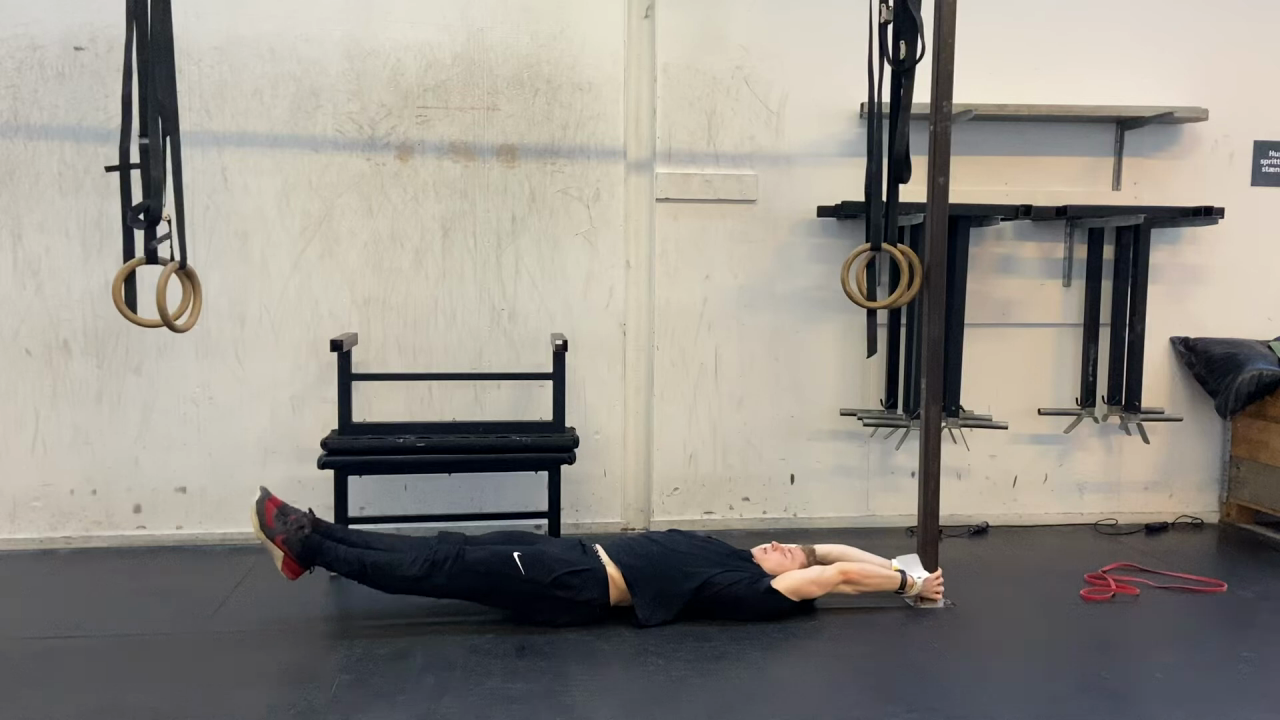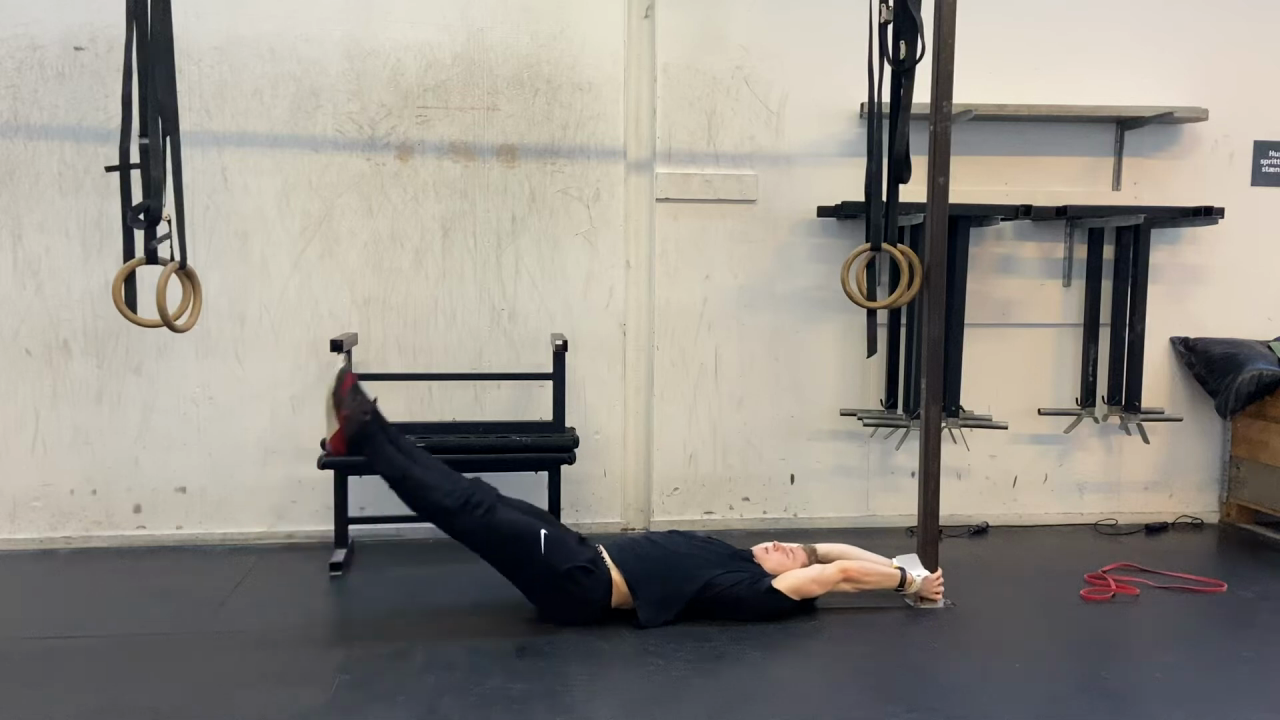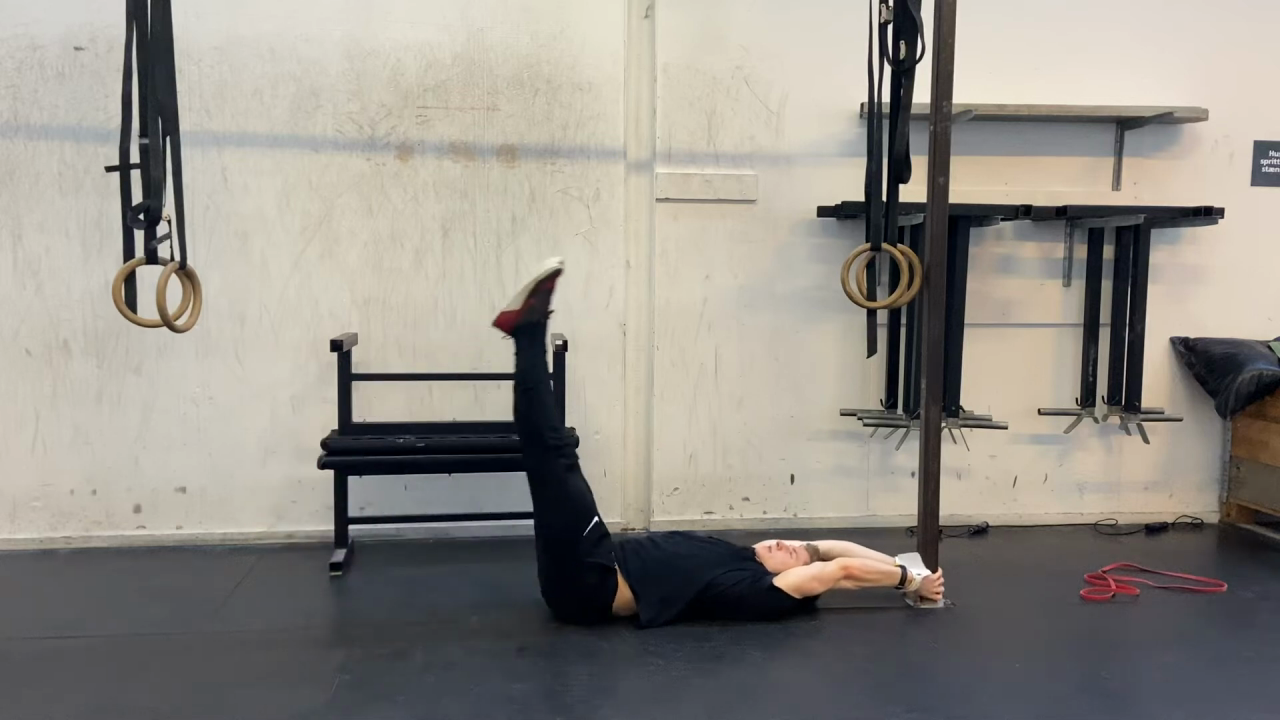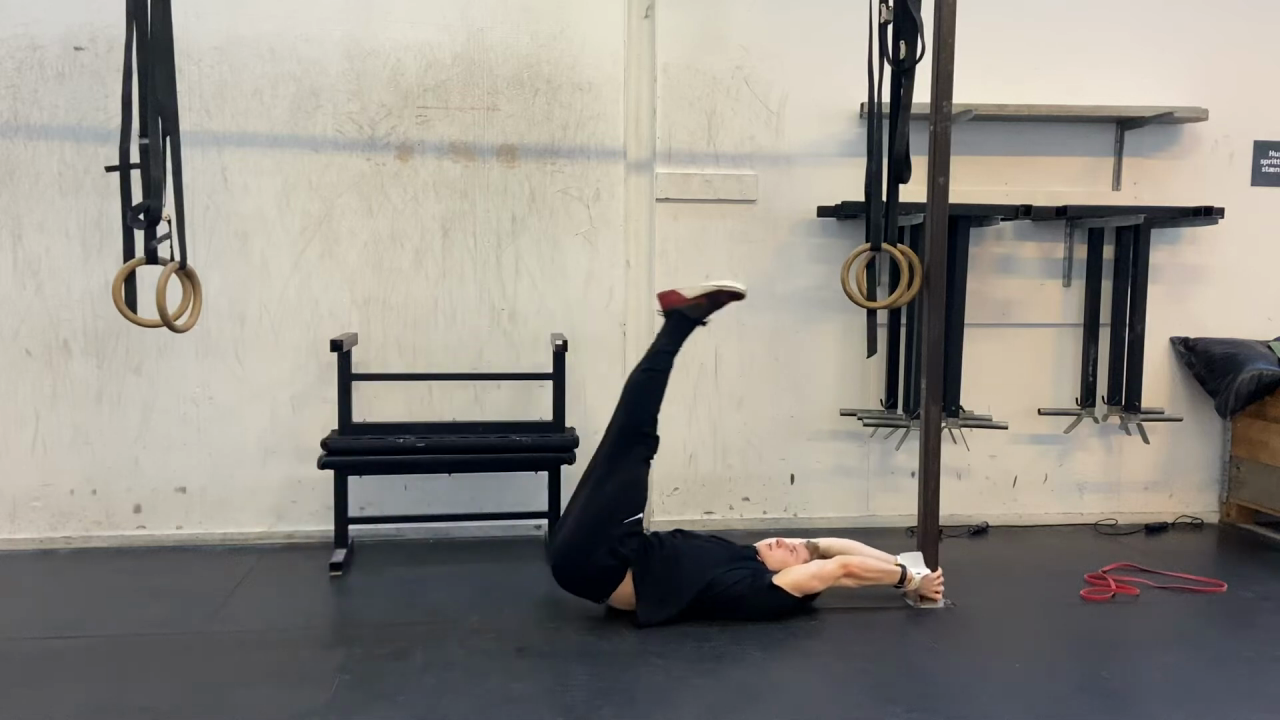
dt=0.4s
person 1, frame 1
left shoulder: (759, 593)
right shoulder: (744, 562)
left elbow: (837, 572)
right elbow: (834, 548)
left wrist: (907, 581)
right wrist: (900, 566)
left hip: (578, 589)
right hip: (586, 557)
left knee: (454, 566)
right knee: (459, 550)
left ankle: (310, 545)
right ankle: (313, 539)
person 1, frame 2
left shoulder: (762, 593)
right shoulder: (743, 562)
left elbow: (838, 569)
right elbow: (836, 549)
left wrist: (907, 581)
right wrist: (901, 565)
left hip: (581, 586)
right hip: (592, 557)
left knee: (478, 512)
right knee: (482, 505)
left ankle: (365, 436)
right ankle: (368, 432)
person 1, frame 3
left shoulder: (767, 593)
right shoulder: (744, 560)
left elbow: (842, 568)
left wrist: (909, 579)
right wrist: (904, 571)
left hip: (588, 586)
right hip: (596, 576)
left knee: (553, 457)
left ankle: (529, 330)
person 1, frame 4
left shoulder: (763, 592)
right shoulder: (747, 560)
left elbow: (843, 567)
right elbow: (834, 546)
left wrist: (910, 578)
left knee: (632, 445)
